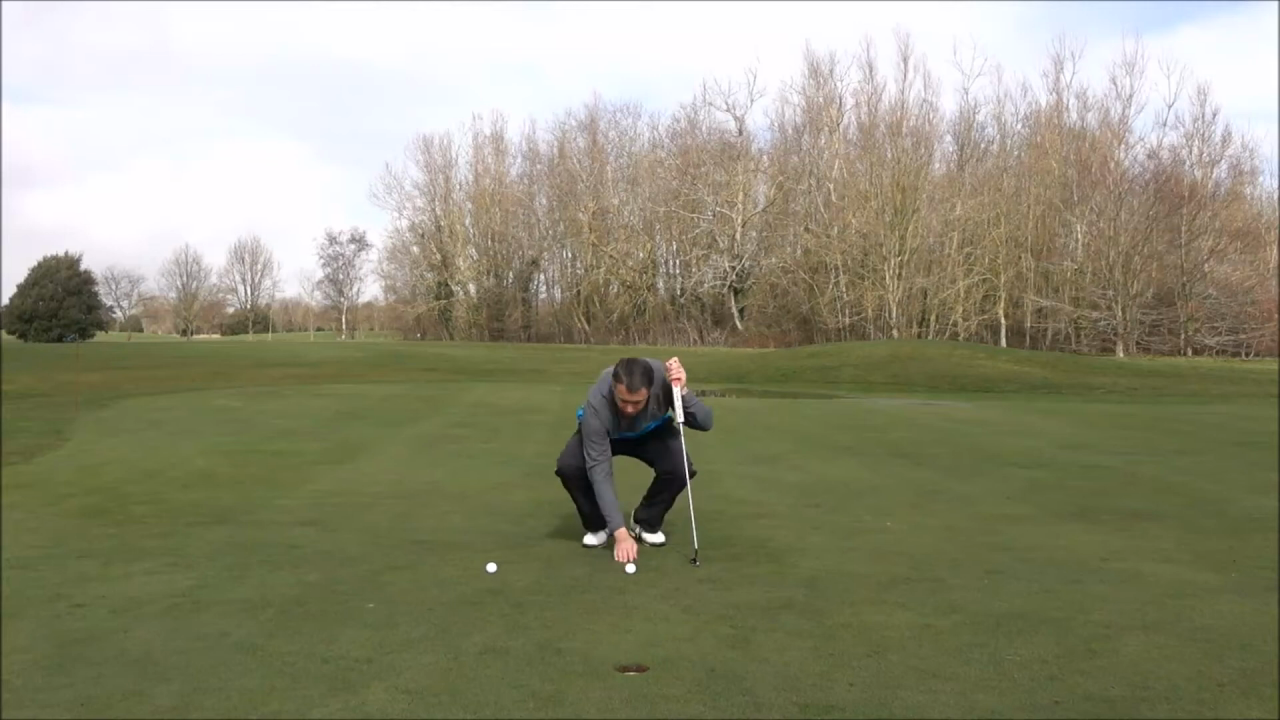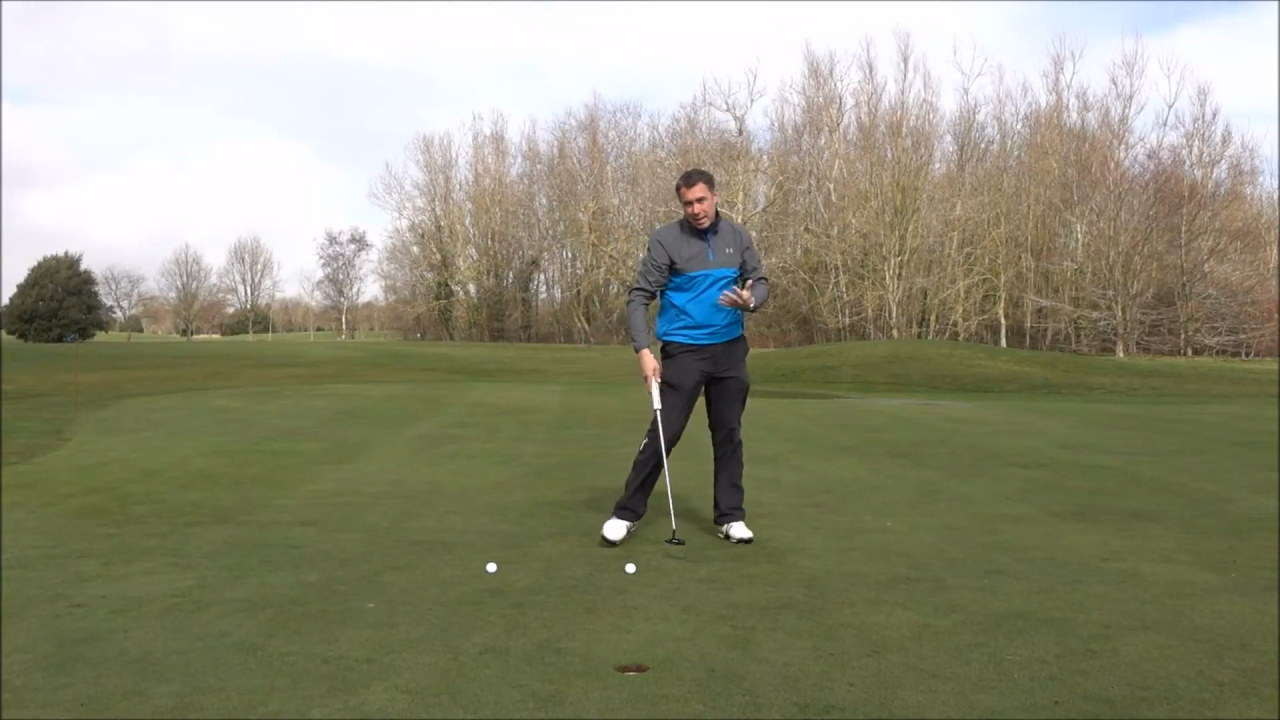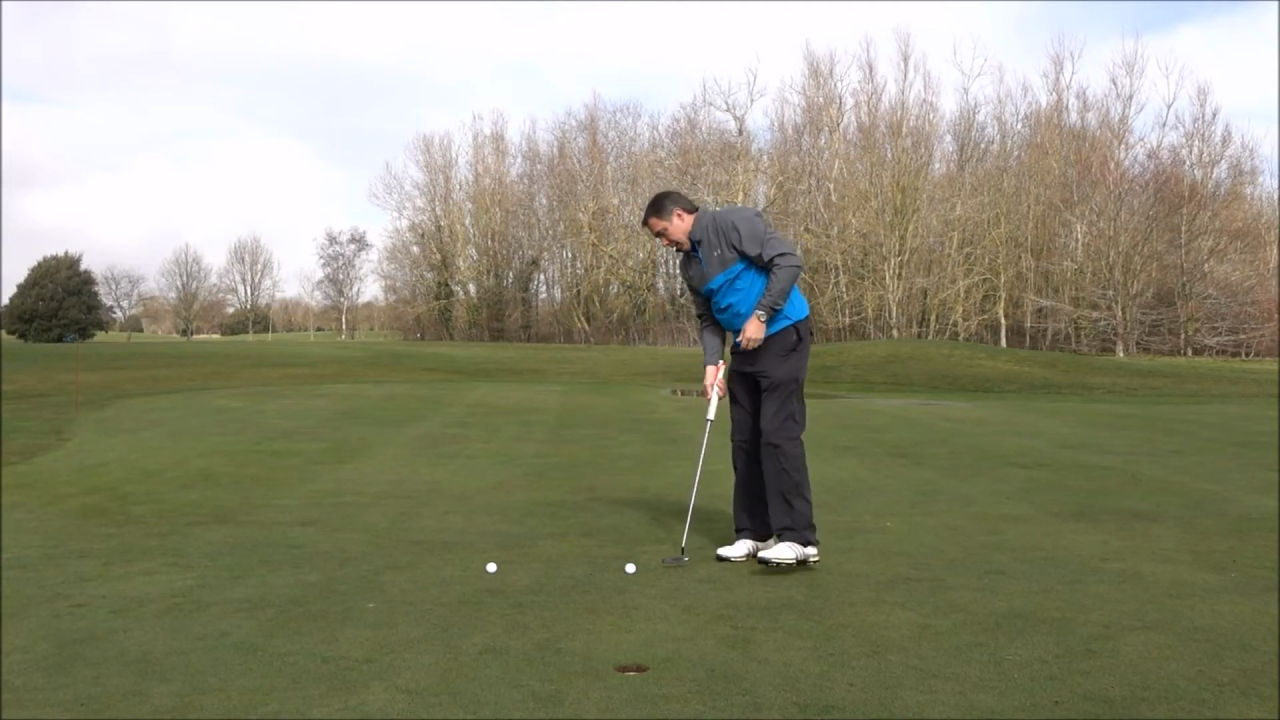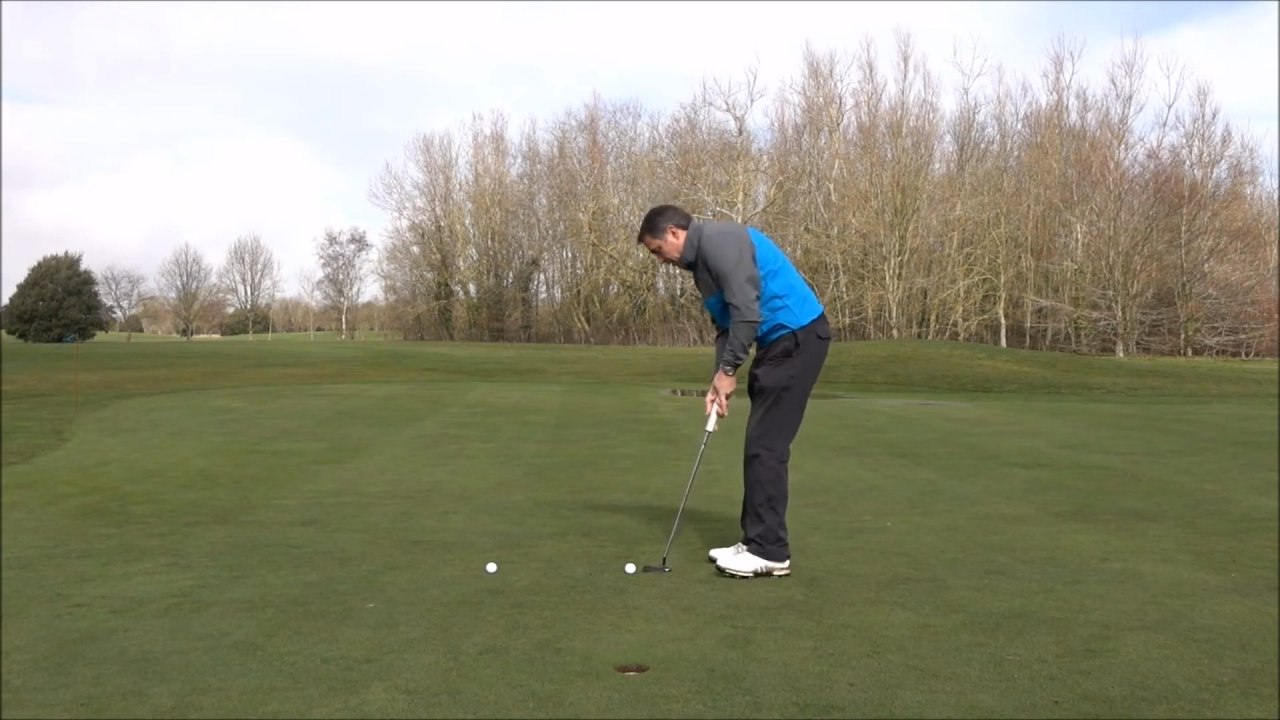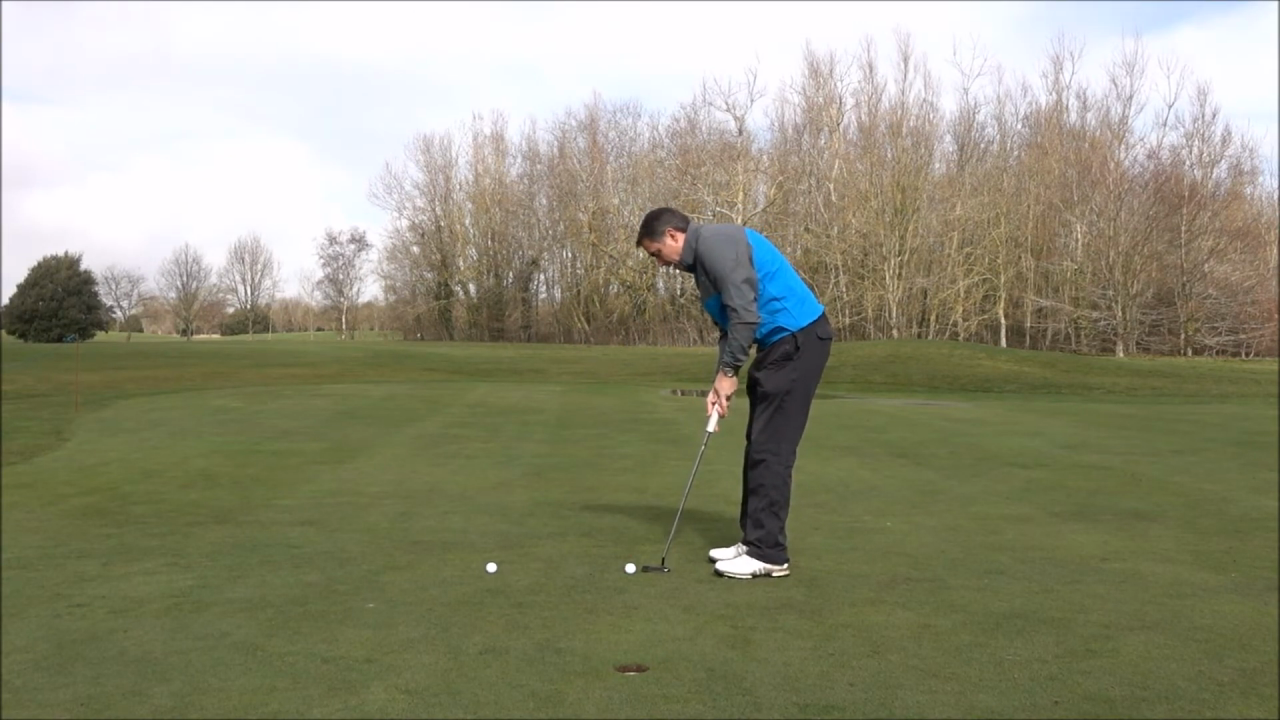
dt=1s
person 1, frame 1
left shoulder: (665, 378)
right shoulder: (598, 402)
left elbow: (704, 422)
right elbow: (600, 471)
left wrist: (683, 392)
right wrist: (621, 532)
left hip: (652, 431)
right hip: (605, 434)
left knee: (678, 468)
right knee: (570, 467)
left ankle: (646, 523)
right ankle: (599, 525)
person 1, frame 2
left shoulder: (738, 236)
right shoulder: (665, 240)
left elbow: (760, 284)
right elbow: (639, 298)
left wrist: (749, 300)
right wrist: (644, 351)
left hip: (729, 349)
right hip: (681, 351)
left knee: (728, 434)
right knee: (665, 431)
left ankle: (730, 516)
right ankle: (627, 512)
person 1, frame 3
left shoulder: (735, 222)
right shoulder: (689, 262)
left elbow: (788, 261)
right elbow: (708, 319)
left wrist: (760, 316)
right wrist: (711, 363)
left hip: (783, 336)
right hip: (746, 349)
left knee: (780, 434)
right knee: (745, 441)
left ankle: (798, 539)
right ankle: (754, 534)
person 1, frame 4
left shoulder: (718, 240)
right shoulder: (702, 262)
left elbow: (747, 311)
right elbow: (727, 324)
left wrist: (728, 371)
right wrist: (718, 380)
left hip: (797, 336)
right hip: (781, 341)
left knee: (766, 442)
right knee: (760, 442)
left ankle: (770, 551)
right ankle: (757, 541)
person 1, frame 5
left shoulder: (715, 243)
right shoulder: (703, 260)
left elbow: (745, 313)
right elbow: (730, 323)
left wrist: (727, 372)
right wrist: (721, 382)
left hip: (797, 338)
right hip: (781, 342)
left knee: (770, 447)
right knee: (759, 445)
left ankle: (769, 553)
right ankle: (754, 541)
